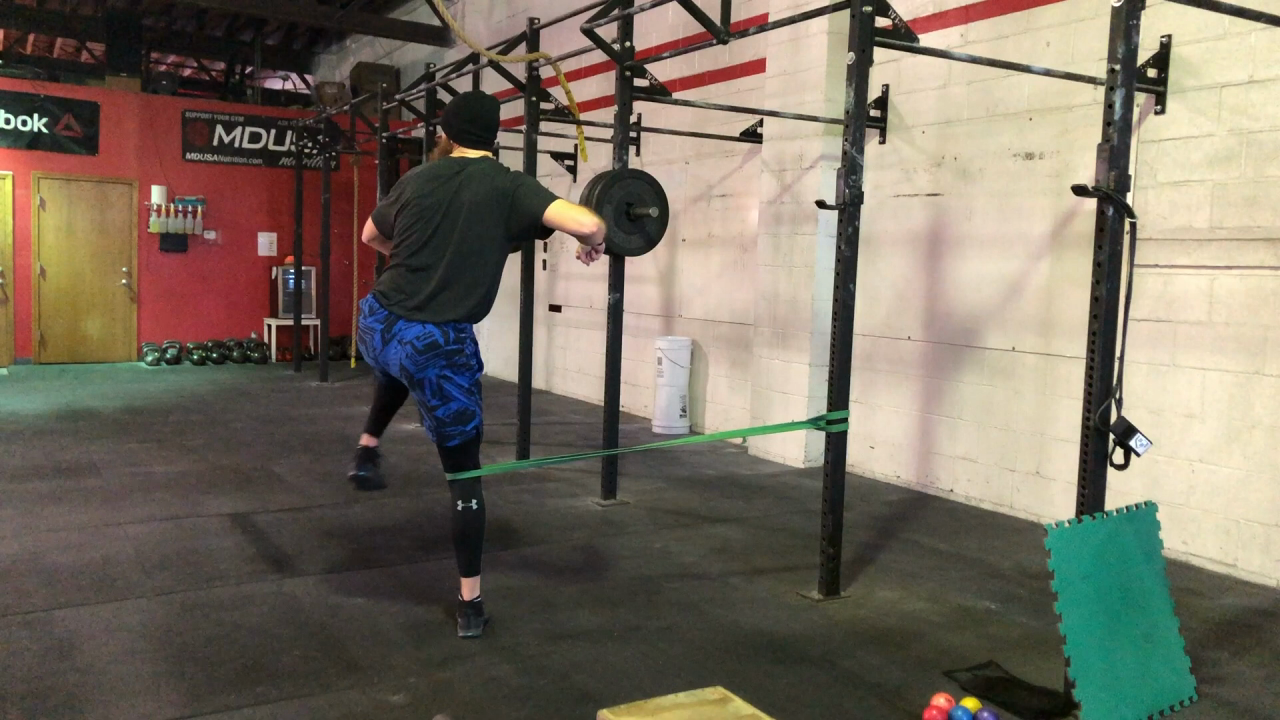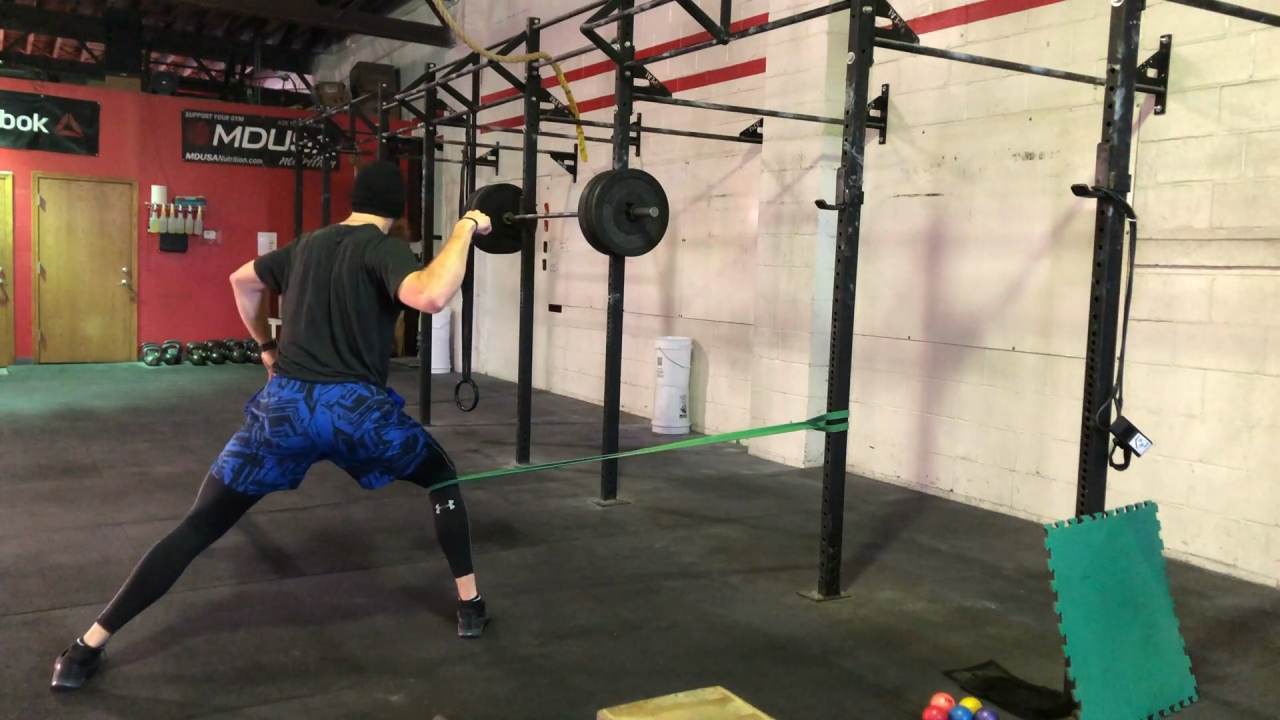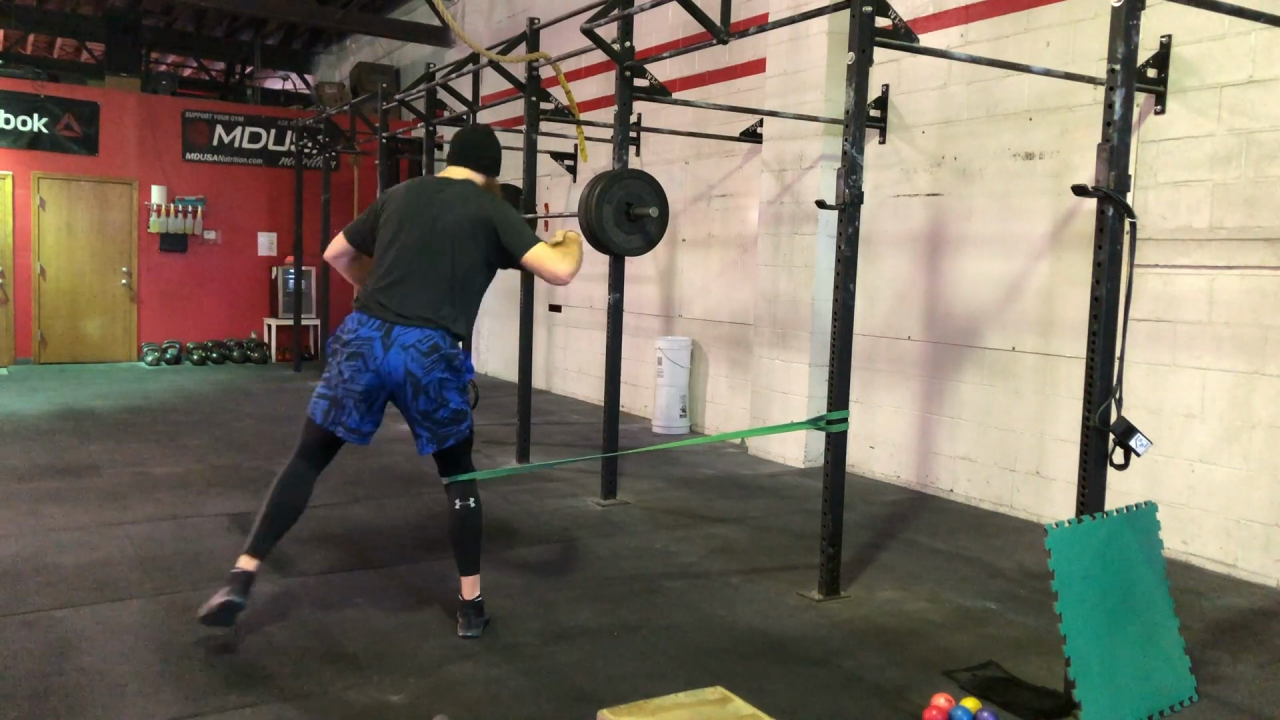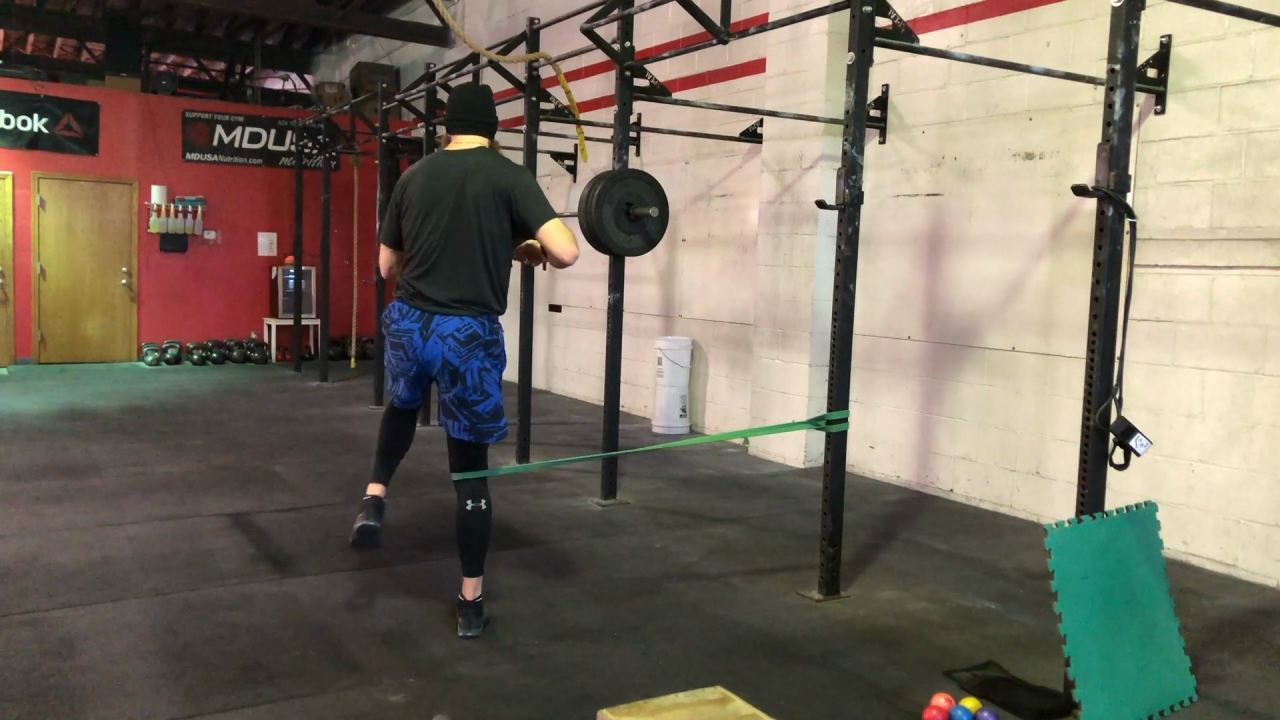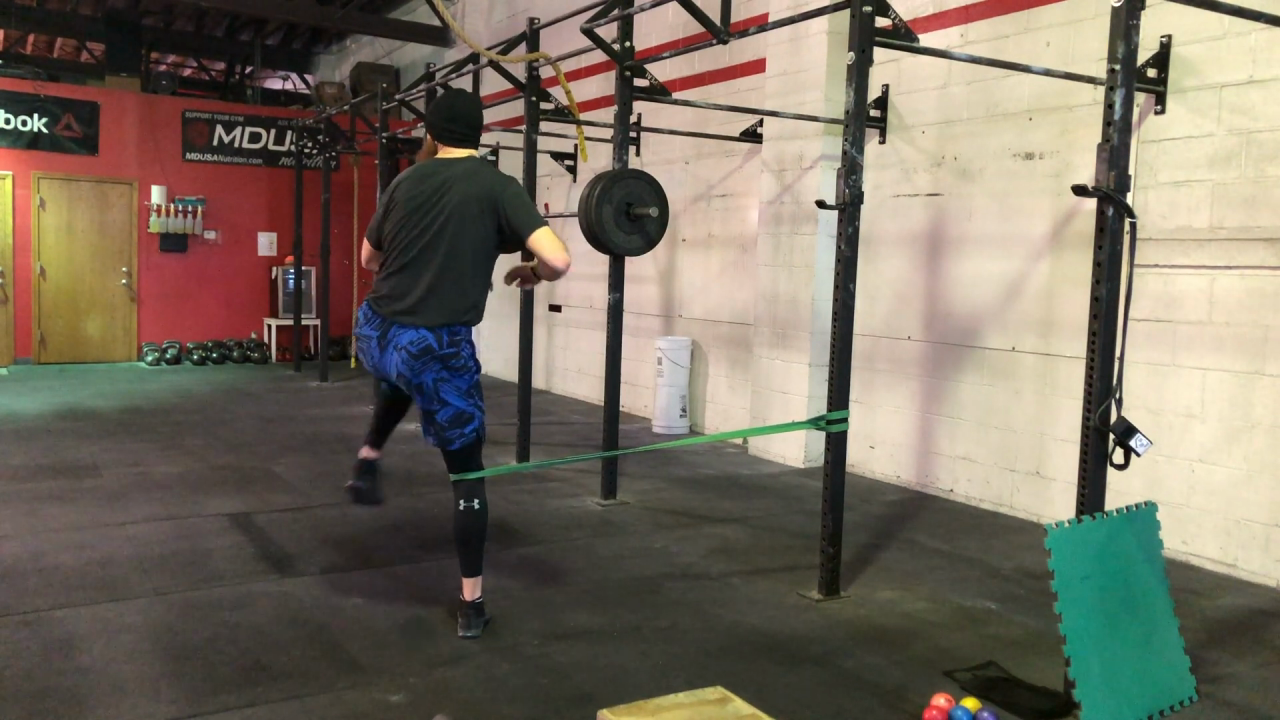
dt=1s
person 1, frame 1
left shoulder: (417, 179)
right shoulder: (506, 185)
left elbow: (371, 236)
right elbow: (585, 223)
right wrist: (591, 244)
left hip: (377, 319)
right hip: (437, 344)
right knee: (465, 472)
left ankle: (366, 450)
right ankle: (471, 605)
person 1, frame 2
left shoulder: (307, 245)
right shoulder: (383, 249)
left elbow: (242, 280)
right elbow: (430, 295)
left wrist: (267, 347)
right wrist: (462, 231)
left hip: (283, 405)
right hip: (355, 411)
left knee: (198, 528)
right knee: (442, 477)
left ankle: (86, 648)
right ankle: (471, 607)
person 1, frame 3
left shoulder: (400, 195)
right shoulder: (492, 209)
left elbow: (335, 254)
right elbow: (559, 271)
right wrist: (571, 242)
left hip: (362, 337)
right hip: (430, 353)
left knee: (308, 460)
right knee: (458, 473)
left ankle: (241, 578)
right ankle: (471, 605)
person 1, frame 4
left shoulder: (413, 176)
right shoulder: (508, 176)
left elbow: (387, 267)
right elbow: (566, 253)
right wrist: (532, 253)
left hip: (407, 324)
right hip: (468, 336)
left knee: (402, 405)
right knee: (470, 470)
left ankle: (373, 504)
right ankle: (470, 603)
person 1, frame 5
left shoulder: (405, 181)
right shoulder: (495, 186)
left elbow: (369, 257)
right elbow: (558, 257)
right wrist: (533, 273)
left hip: (374, 327)
right hip: (435, 347)
right knee: (467, 473)
left ankle: (366, 463)
right ankle: (472, 605)
